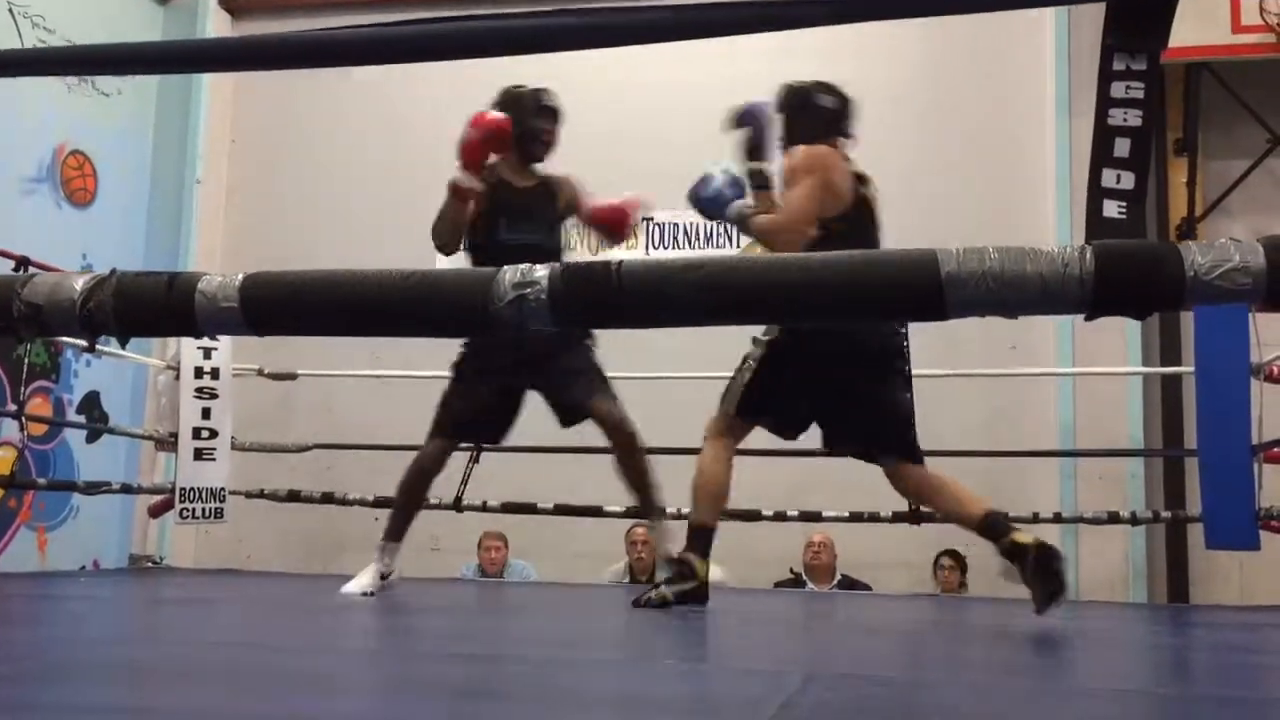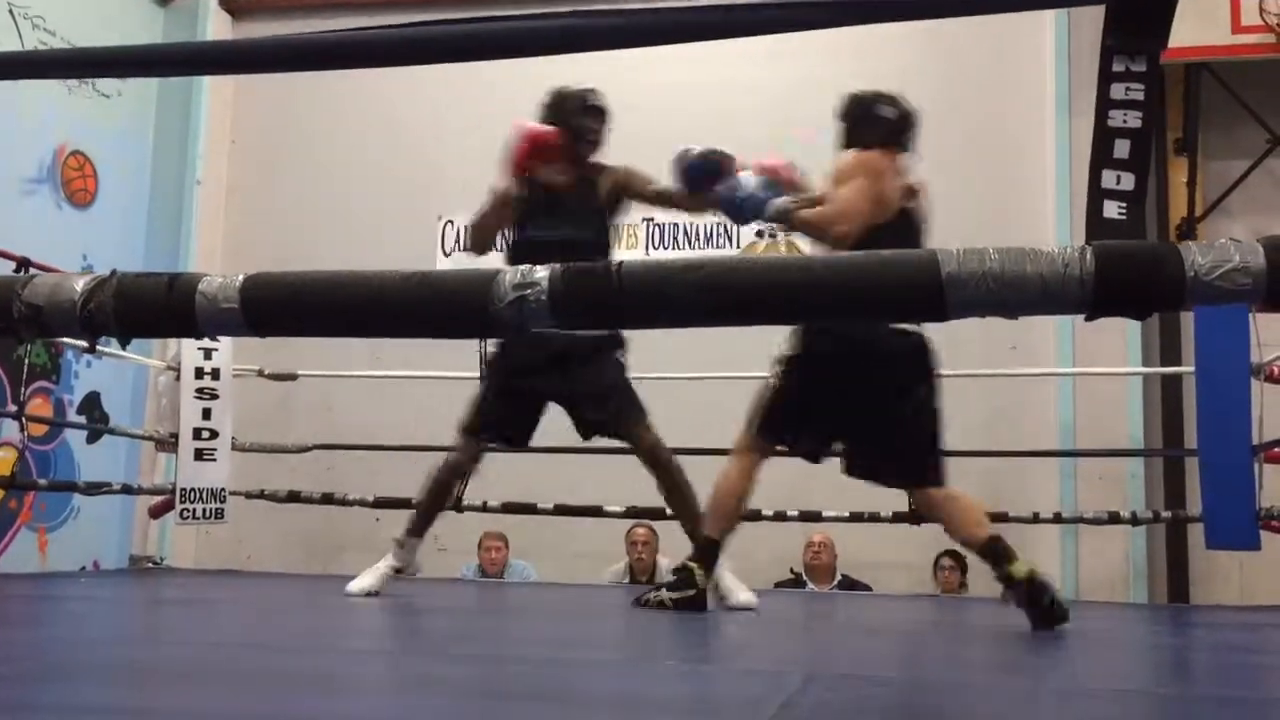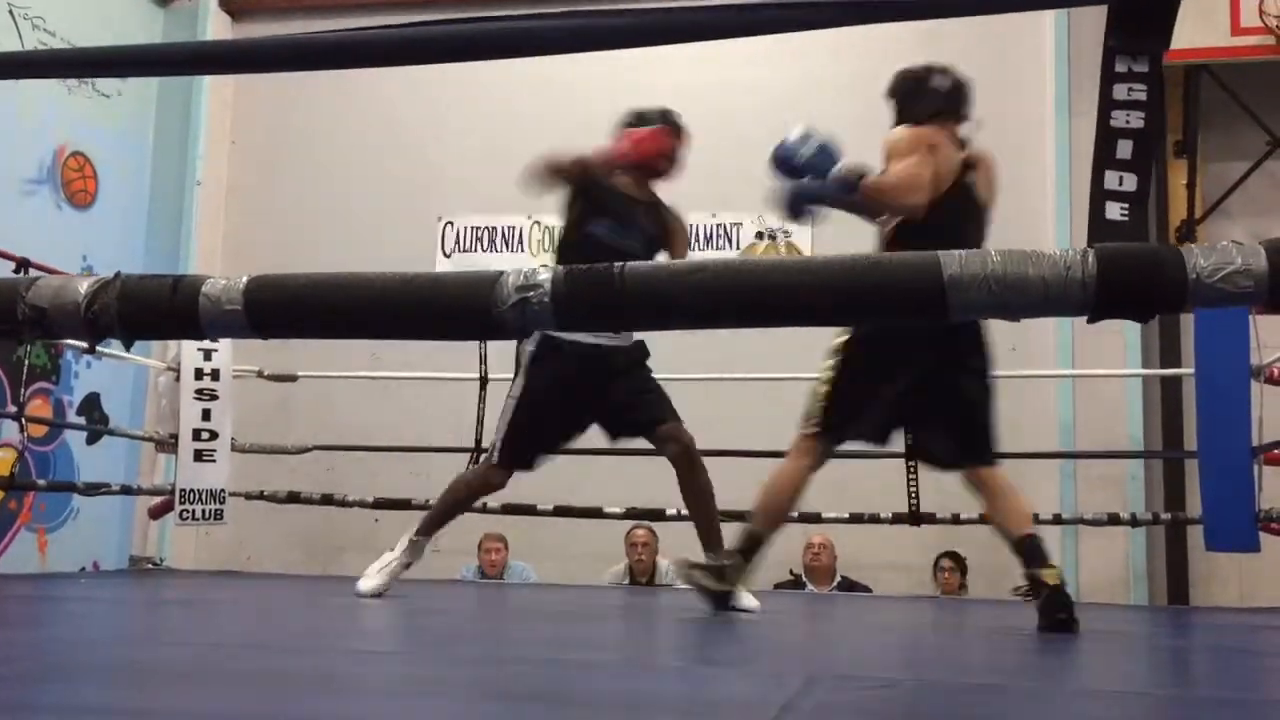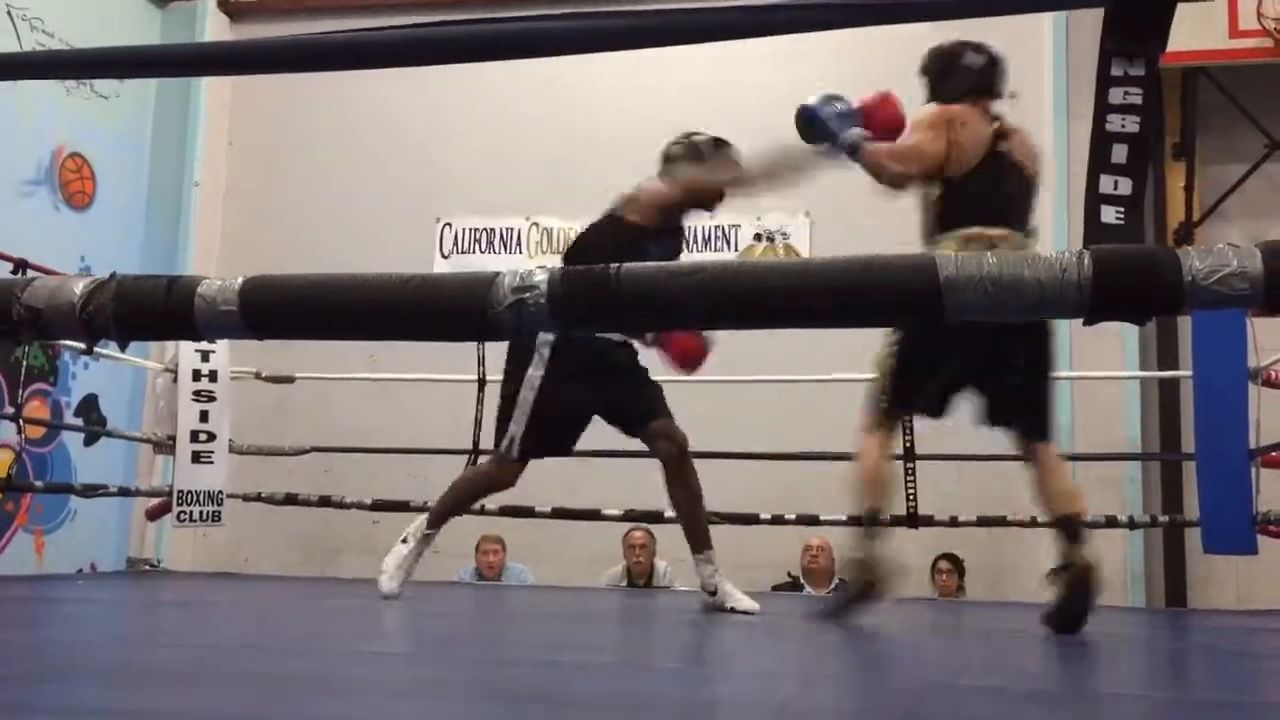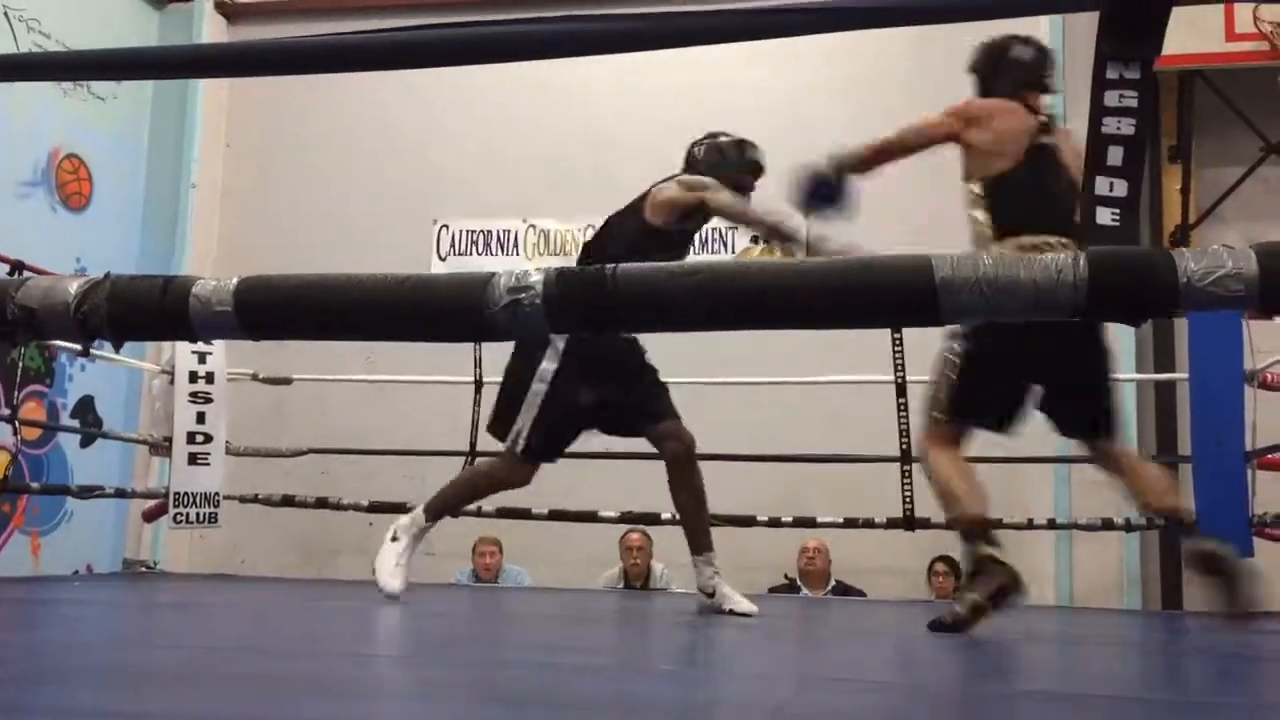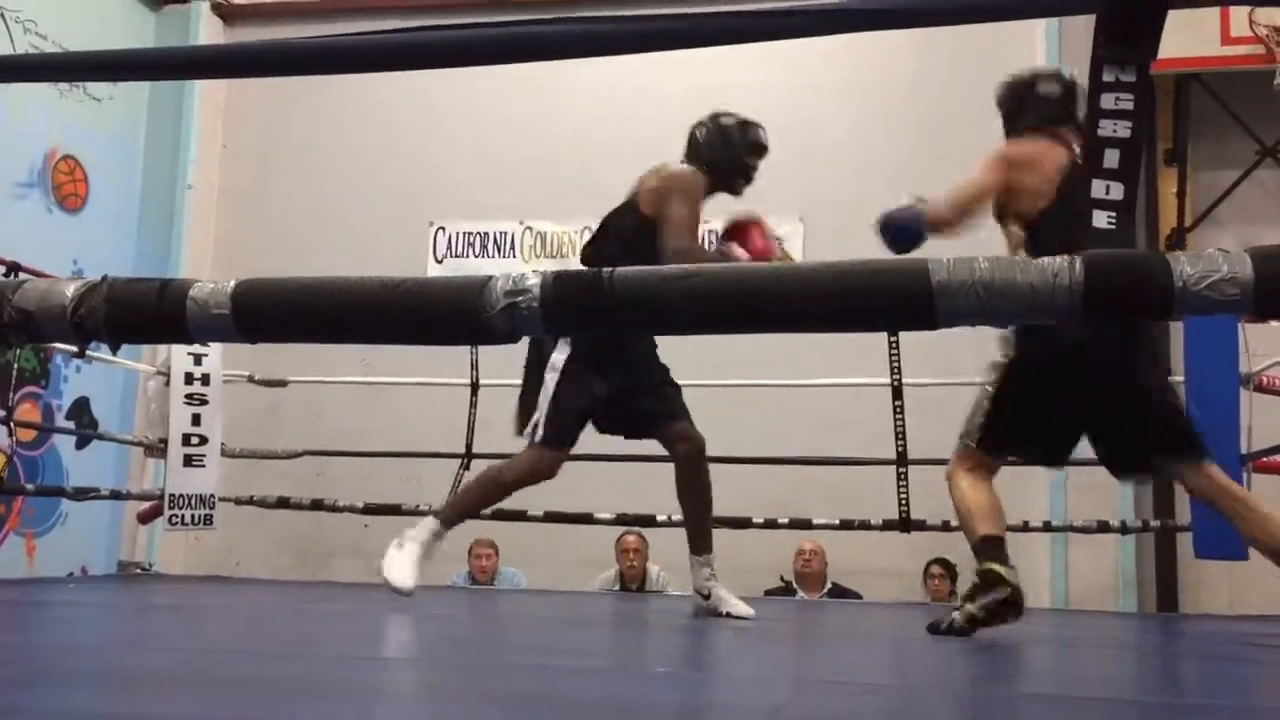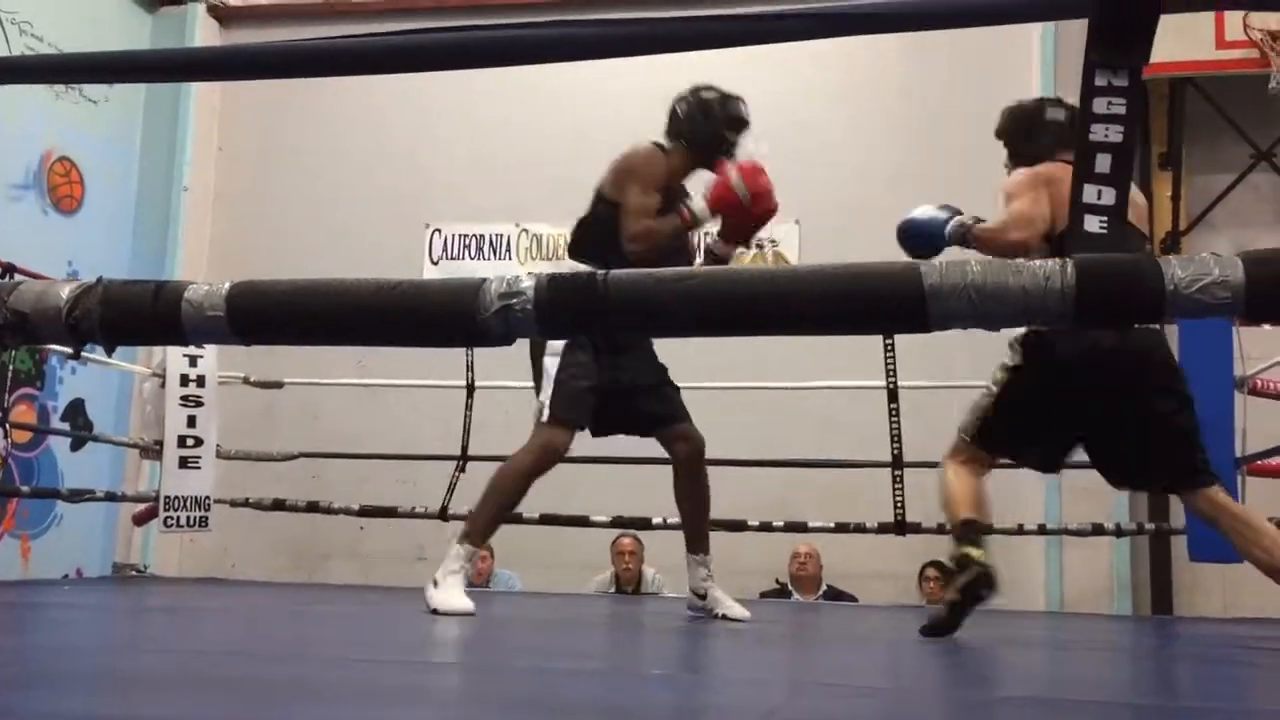
dt=0.1s
person 1, frame 1
left shoulder: (807, 159)
right shoulder: (858, 179)
left elbow: (785, 238)
left wrist: (736, 209)
right wrist: (755, 166)
left hip: (813, 325)
right hip: (874, 329)
left knee: (721, 435)
right knee: (908, 471)
left ankle: (691, 569)
right ankle: (1023, 548)
person 1, frame 2
left shoulder: (857, 166)
right shoulder: (911, 191)
left elbow: (840, 228)
left wrist: (779, 209)
left hip: (842, 336)
right hip: (902, 345)
left knee: (750, 454)
right knee: (929, 489)
left ankle: (692, 578)
right ankle: (1023, 580)
person 1, frame 3
left shoulder: (913, 138)
right shoulder: (980, 166)
left elbow: (907, 195)
left wrist: (838, 177)
right wrist: (836, 179)
left hip: (895, 316)
right hip: (957, 325)
left knee: (810, 448)
right knee: (980, 469)
left ankle: (733, 566)
right ankle: (1047, 583)
person 1, frame 4
left shoulder: (944, 119)
right shoulder: (1023, 144)
left elbow: (894, 168)
left wrist: (852, 134)
left knee: (878, 424)
right knee: (1035, 442)
left ankle: (866, 561)
right ankle: (1077, 563)
person 1, frame 5
left shoulder: (986, 113)
right shoulder: (1067, 141)
left elbow: (896, 144)
left wrist: (837, 168)
left knee: (941, 440)
right knee: (1108, 447)
left ankle: (988, 565)
right ankle: (1197, 547)
person 1, frame 6
left shoulder: (1016, 156)
left elbow: (950, 212)
left wrist: (922, 215)
left hip: (1054, 336)
right hip: (1123, 333)
left knee: (969, 465)
right knee: (1199, 475)
left ankle: (996, 579)
person 1, frame 7
left shoulder: (1033, 179)
right shoulder: (1131, 194)
left elbow: (1017, 237)
left wrist: (954, 228)
left hip: (1067, 345)
right hip: (1142, 350)
left knee: (962, 461)
right knee: (1205, 495)
left ankle: (971, 565)
person 2, frame 1
left shoulder: (561, 190)
right shoulder: (479, 179)
left elbow: (609, 230)
right elbow: (445, 243)
left wrist: (617, 219)
right wrist: (466, 178)
left hip: (557, 334)
right hip: (495, 338)
left knee: (616, 424)
right knee: (434, 453)
right ankle: (384, 563)
person 2, frame 2
left shoulder: (607, 182)
right shoulder: (525, 183)
left elbow: (681, 200)
right elbow: (477, 243)
right wrist: (512, 183)
left hip: (589, 344)
right hip: (526, 342)
left knee: (650, 446)
right knee: (465, 457)
left ankle: (713, 567)
right ankle: (400, 556)
person 2, frame 3
left shoulder: (665, 219)
right shoulder: (599, 182)
right elbow: (547, 171)
right wrist: (610, 160)
left hip: (617, 353)
right hip: (558, 346)
left knee: (681, 447)
right knee: (496, 472)
right ankle: (406, 552)
person 2, frame 4
left shoulder: (667, 227)
right shoulder: (658, 196)
right elbow: (736, 173)
left wrist: (667, 333)
right wrist: (804, 156)
left hip: (608, 346)
right hip: (562, 338)
left knee: (672, 444)
right knee: (510, 464)
left ankle: (711, 579)
right ankle: (418, 537)
person 2, frame 5
left shoulder: (673, 219)
right shoulder: (687, 192)
right elbow: (754, 219)
left hip: (610, 344)
right hip: (571, 337)
left knee: (680, 445)
right knee: (516, 469)
left ankle: (709, 580)
right ankle: (409, 530)
person 2, frame 6
left shoulder: (684, 206)
right shoulder: (678, 179)
right elbow: (680, 257)
left wrist: (723, 261)
right wrist: (740, 263)
left hip: (625, 338)
right hip: (581, 332)
left knee: (689, 447)
right knee: (541, 461)
left ankle: (704, 583)
right ankle: (420, 538)
person 2, frame 7
left shoulder: (680, 197)
right shoulder: (643, 162)
right elbow: (635, 244)
left wrist: (724, 246)
right wrist: (705, 209)
left hip: (625, 330)
left knee: (689, 445)
right knee: (551, 442)
left ankle: (702, 584)
right ankle: (451, 567)
